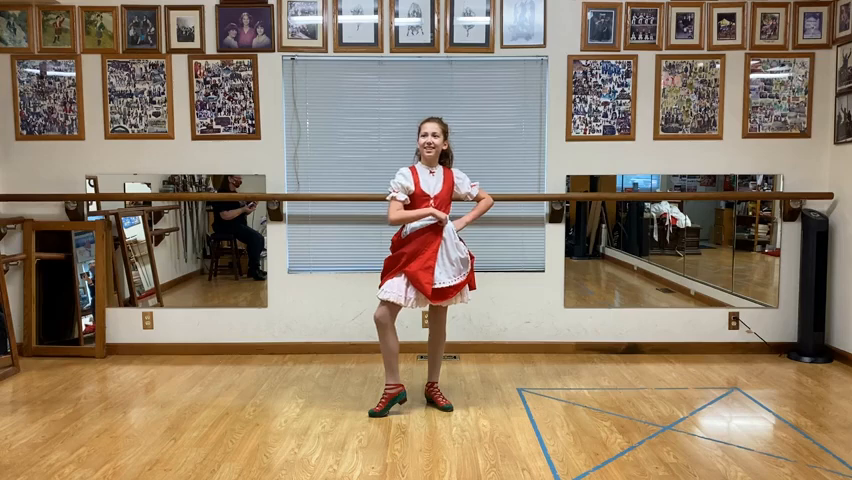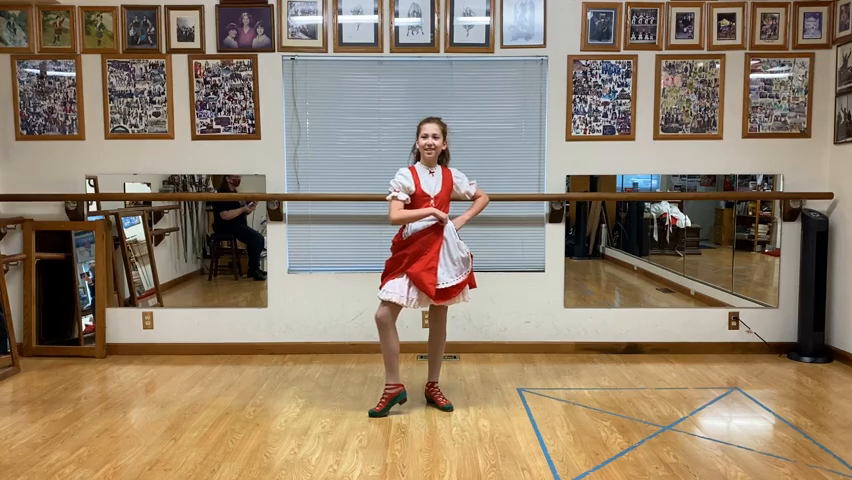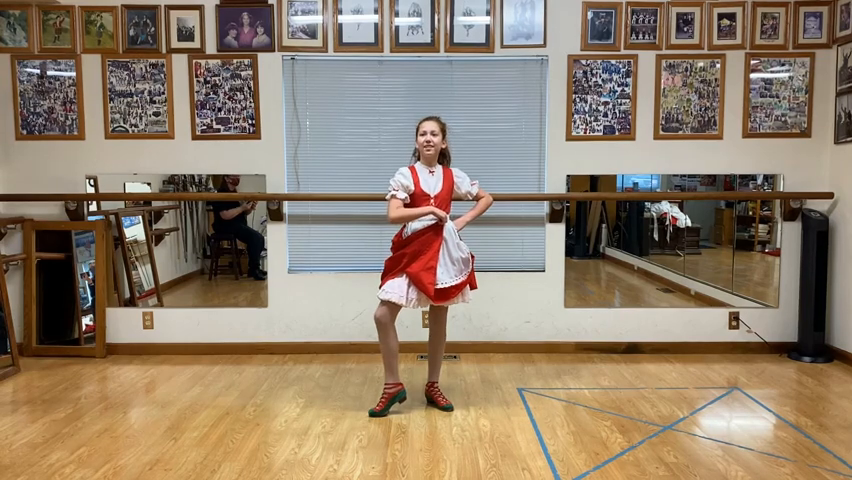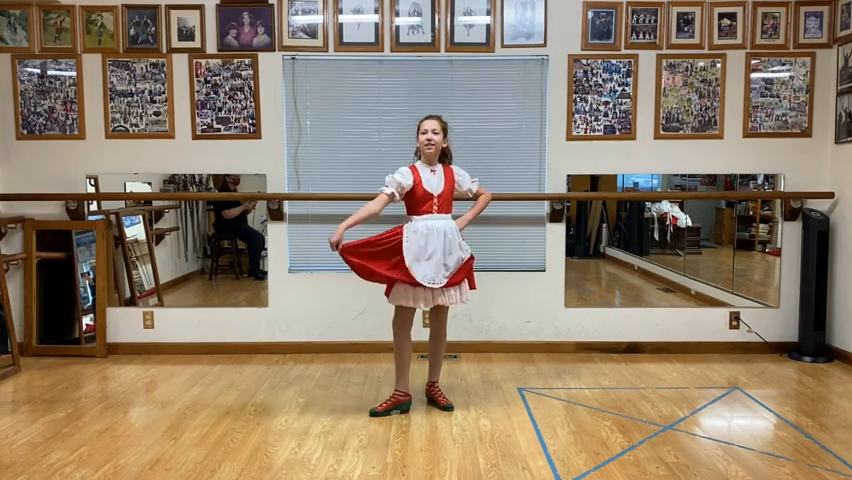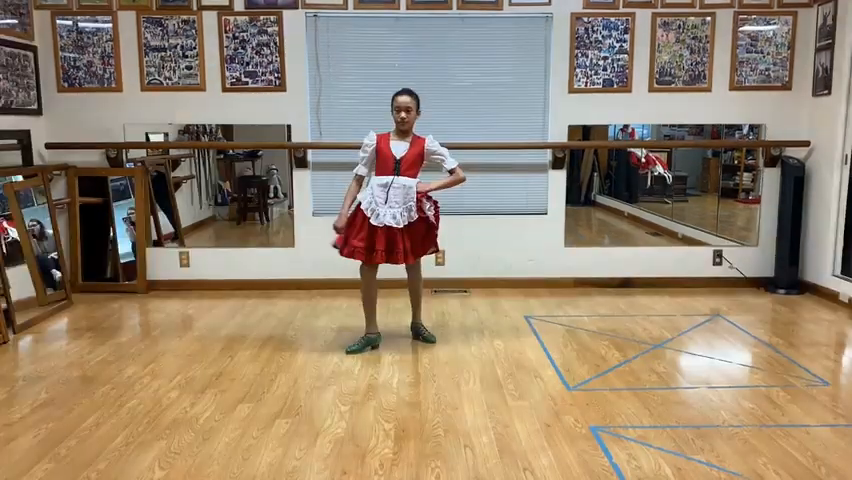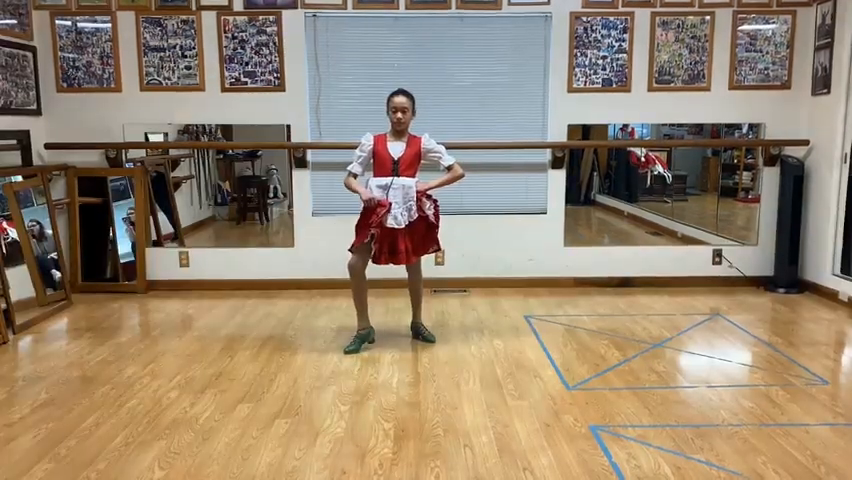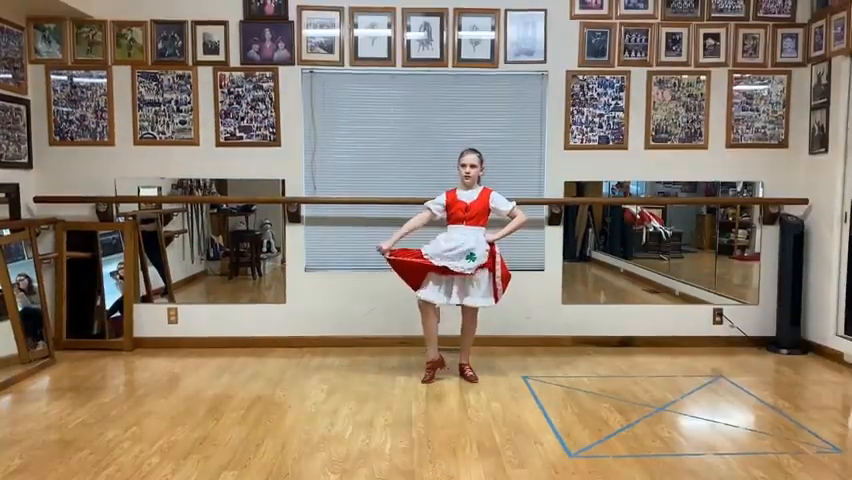
dt=0.7s
person 1, frame 1
left shoulder: (453, 177)
right shoulder: (405, 175)
left elbow: (486, 200)
right elbow: (393, 217)
left wrist: (462, 222)
right wrist: (431, 211)
left hip: (443, 251)
right hip: (411, 251)
left knee: (438, 320)
right knee: (383, 316)
left ankle: (432, 387)
right ankle: (394, 387)
person 1, frame 2
left shoulder: (452, 176)
right shoulder: (405, 175)
left elbow: (483, 197)
right elbow: (395, 216)
left wrist: (461, 220)
right wrist: (431, 211)
left hip: (443, 251)
right hip: (412, 251)
left knee: (439, 320)
right knee: (384, 315)
left ankle: (433, 387)
right ankle: (394, 387)
person 1, frame 3
left shoulder: (453, 176)
right shoulder: (405, 175)
left elbow: (486, 198)
right elbow: (393, 215)
left wrist: (463, 221)
right wrist: (430, 210)
left hip: (444, 249)
right hip: (412, 250)
left knee: (438, 320)
right knee: (383, 315)
left ankle: (433, 386)
right ankle: (393, 385)
person 1, frame 4
left shoulder: (454, 174)
right shoulder: (406, 174)
left elbow: (485, 195)
right elbow: (377, 204)
left wrist: (464, 221)
right wrist: (342, 228)
left hip: (446, 248)
right hip: (415, 249)
left knee: (439, 320)
right knee: (401, 322)
left ankle: (433, 386)
right ankle: (401, 393)
person 1, frame 5
left shoulder: (426, 145)
right shoulder: (374, 141)
left elbow: (459, 175)
right elbow: (358, 178)
left wrist: (429, 187)
right wrist: (343, 211)
left hip: (408, 209)
right hip: (375, 207)
left knee: (413, 267)
right knee: (367, 270)
left ankle: (417, 323)
right ankle: (371, 331)
person 1, frame 6
left shoulder: (423, 144)
right shoulder: (372, 143)
left elbow: (457, 172)
right elbow: (349, 179)
left wrist: (428, 186)
right wrist: (363, 190)
left hip: (410, 209)
right hip: (380, 209)
left knee: (413, 266)
right knee: (356, 264)
left ankle: (417, 323)
right ankle: (364, 326)
person 1, frame 7
left shoulder: (489, 196)
right shoulder: (447, 197)
left elbow: (520, 217)
right elbow: (421, 219)
left wrist: (496, 236)
right wrist: (390, 242)
left hip: (475, 254)
right hip: (445, 252)
left knee: (470, 309)
right knee: (426, 301)
